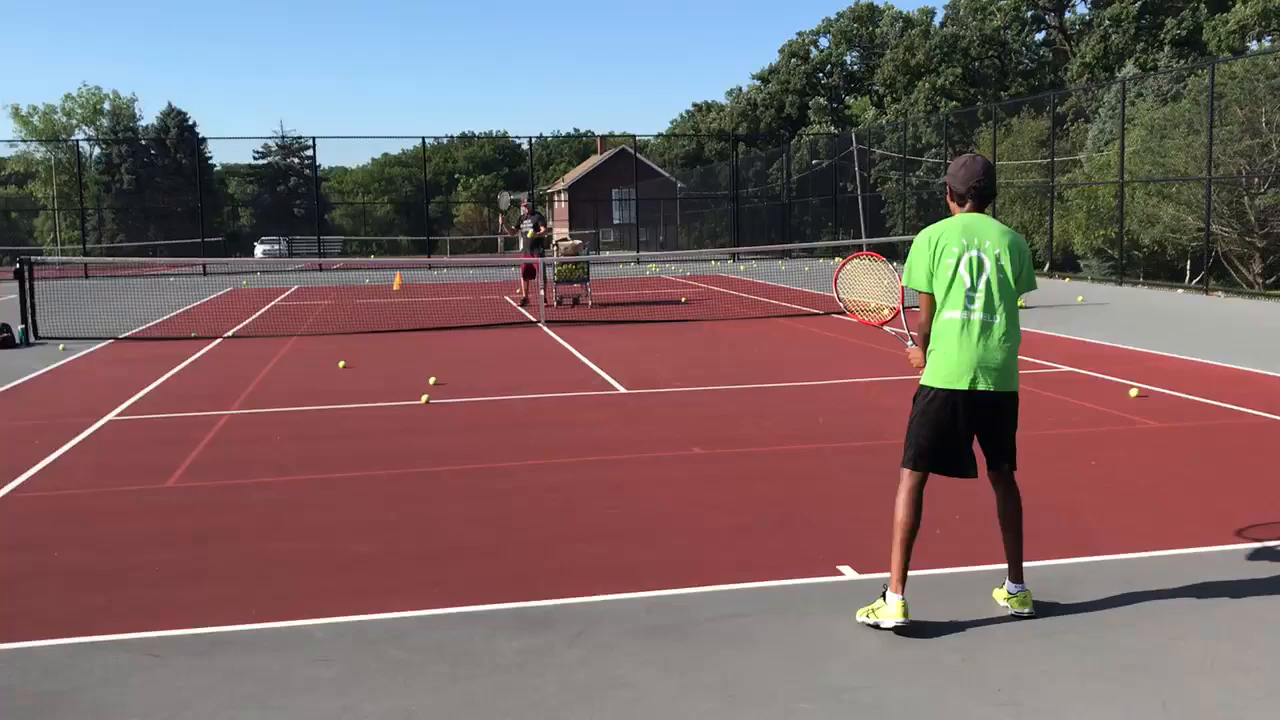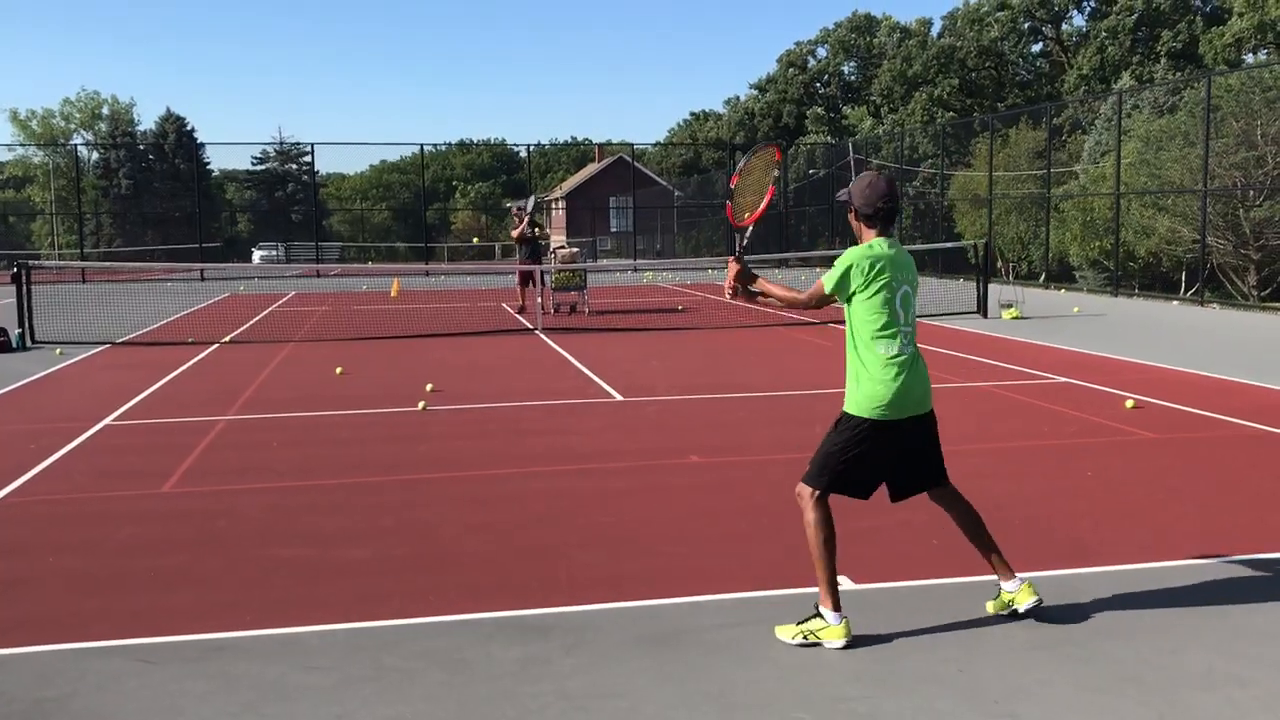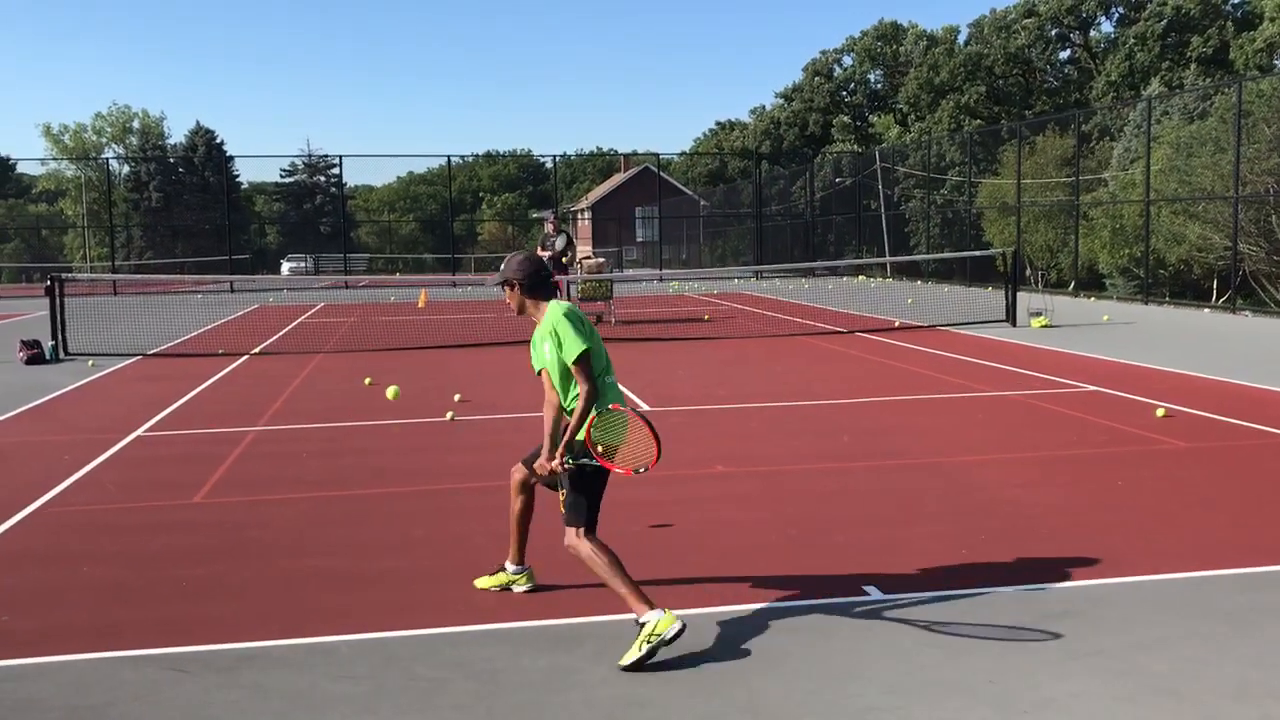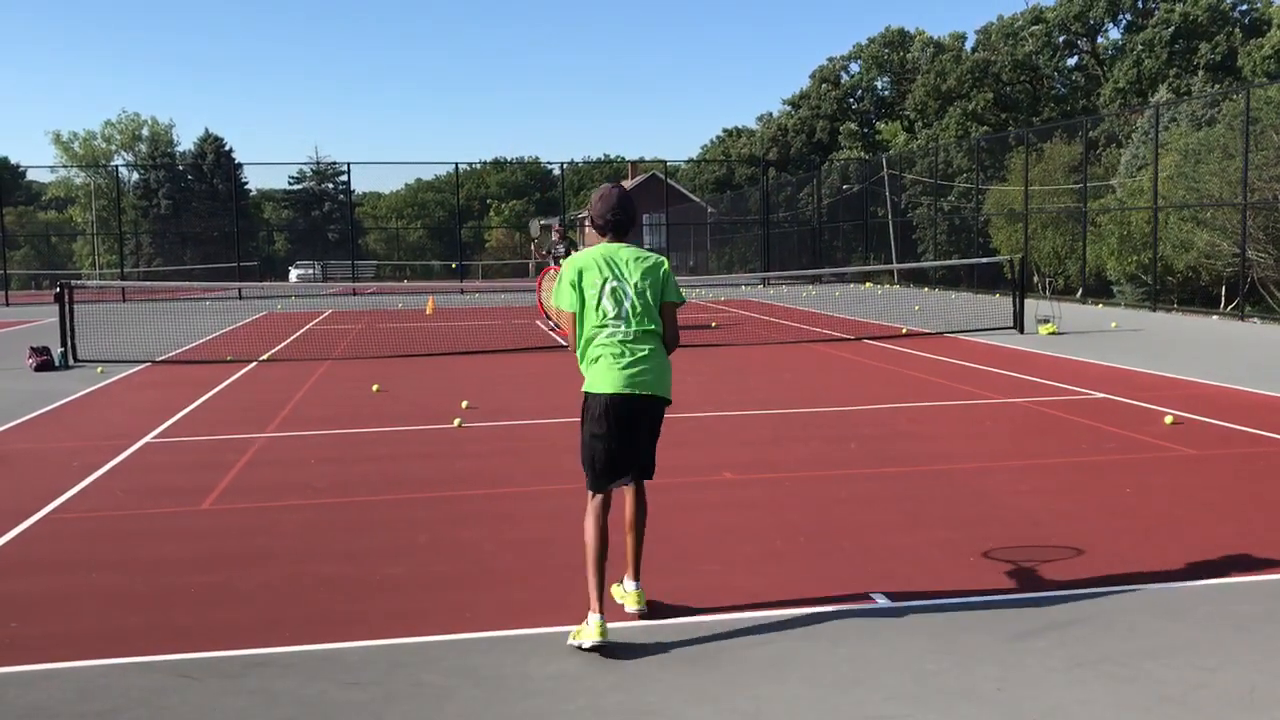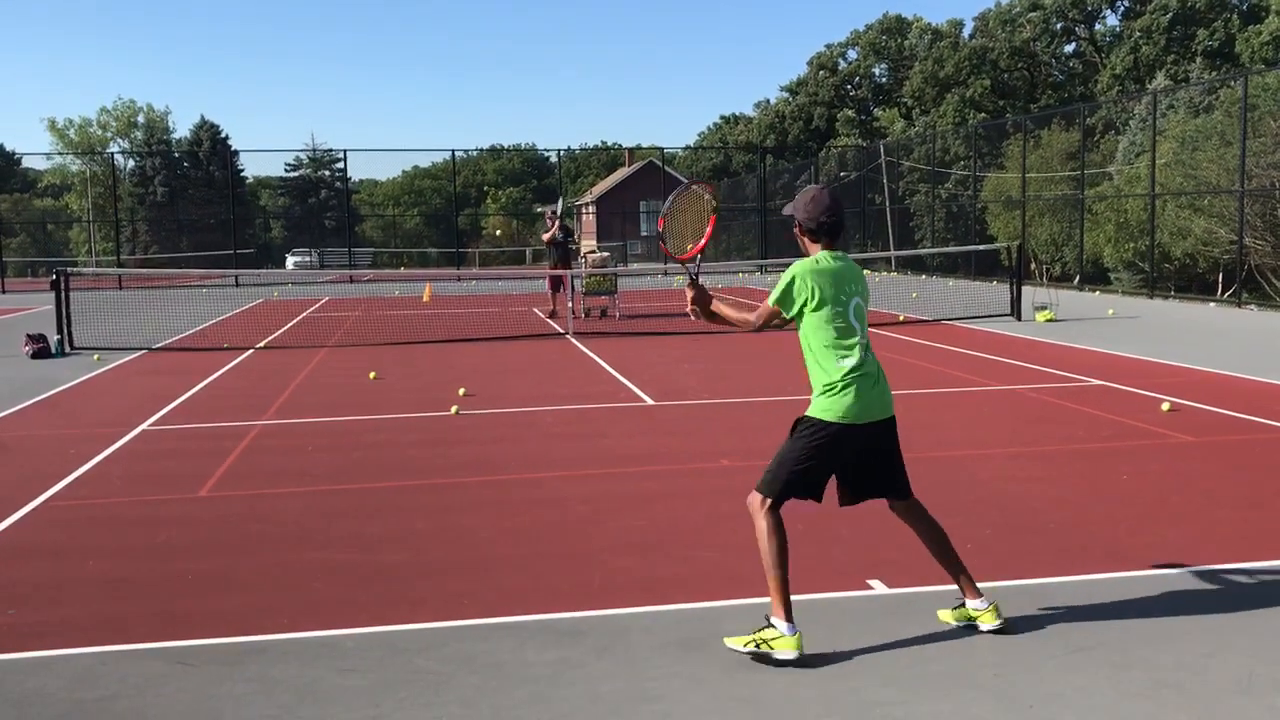
dt=1s
person 1, frame 1
left shoulder: (931, 237)
right shoulder: (1014, 241)
left elbow: (928, 313)
right elbow: (1008, 307)
left wrist: (920, 352)
left hip: (947, 374)
right hip: (1000, 376)
left knee: (912, 477)
right knee: (1002, 476)
left ankle: (894, 597)
right ankle: (1016, 588)
person 1, frame 2
left shoulder: (859, 258)
right shoulder: (903, 259)
left elbow: (810, 301)
right elbow: (823, 298)
left wrist: (754, 285)
right wrist: (759, 291)
left hip: (873, 403)
right hip: (913, 399)
left knee: (811, 495)
right knee: (941, 491)
left ankle: (830, 618)
right ankle: (1016, 587)
person 1, frame 3
left shoulder: (562, 318)
right shoulder: (540, 333)
left elbow: (590, 387)
right elbow: (554, 399)
left wrist: (565, 446)
right wrist: (548, 449)
left hip: (591, 433)
right hip: (575, 433)
left knee: (577, 536)
right knee: (521, 476)
left ankle: (653, 619)
right ankle: (516, 570)
person 1, frame 4
left shoulder: (576, 264)
right shoulder: (657, 264)
left elbow: (573, 336)
right elbow: (672, 339)
left hip: (605, 388)
right hip: (653, 389)
left knee: (598, 498)
right knee: (636, 483)
left ankle: (595, 619)
right ankle: (632, 585)
person 1, frame 5
left shoulder: (805, 273)
right shoulder: (851, 271)
left elbow: (759, 322)
right elbow: (787, 319)
left wrist: (710, 307)
right wrist: (720, 309)
left hip: (835, 413)
right hip: (876, 408)
left knee: (762, 503)
right knee: (905, 504)
left ankle: (783, 629)
right ankle: (976, 603)
